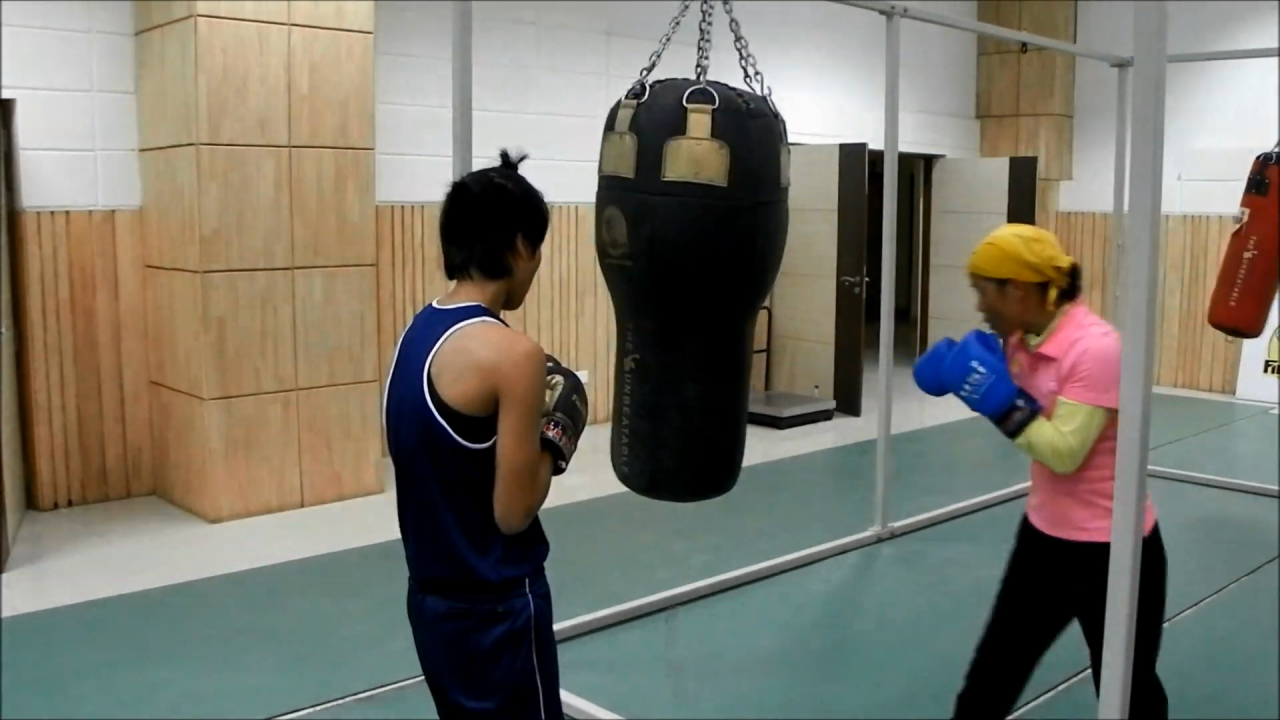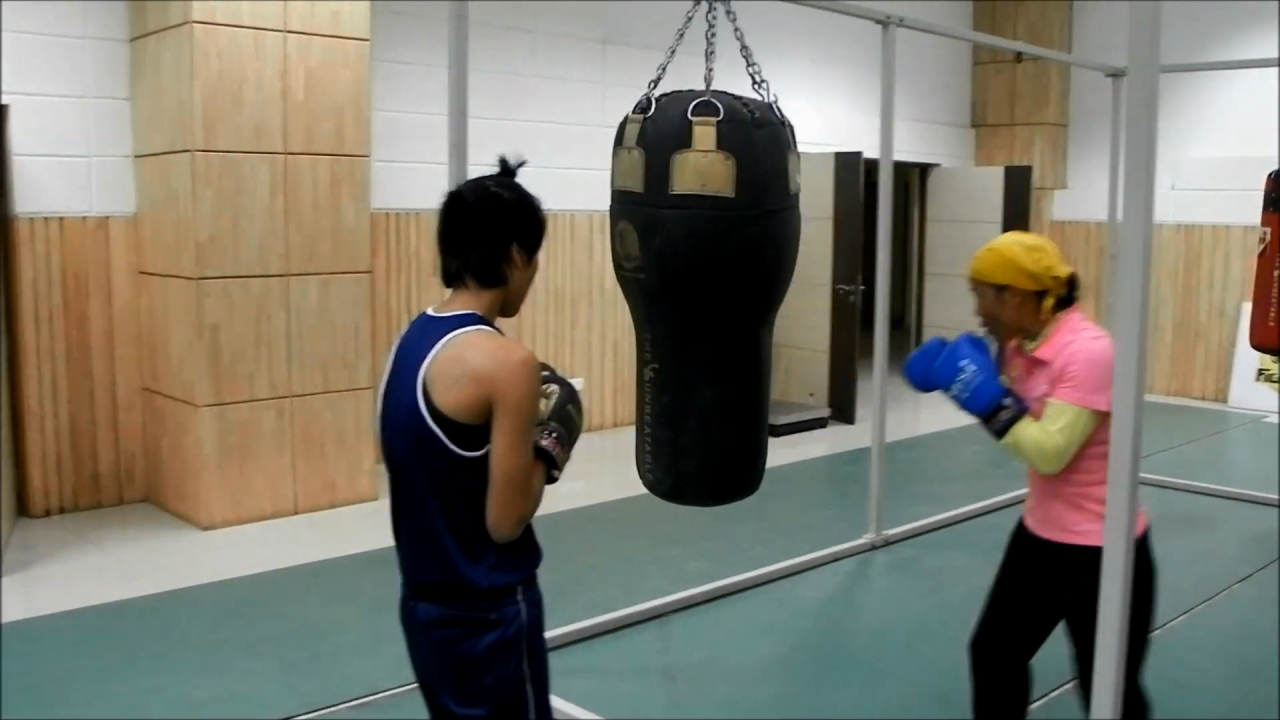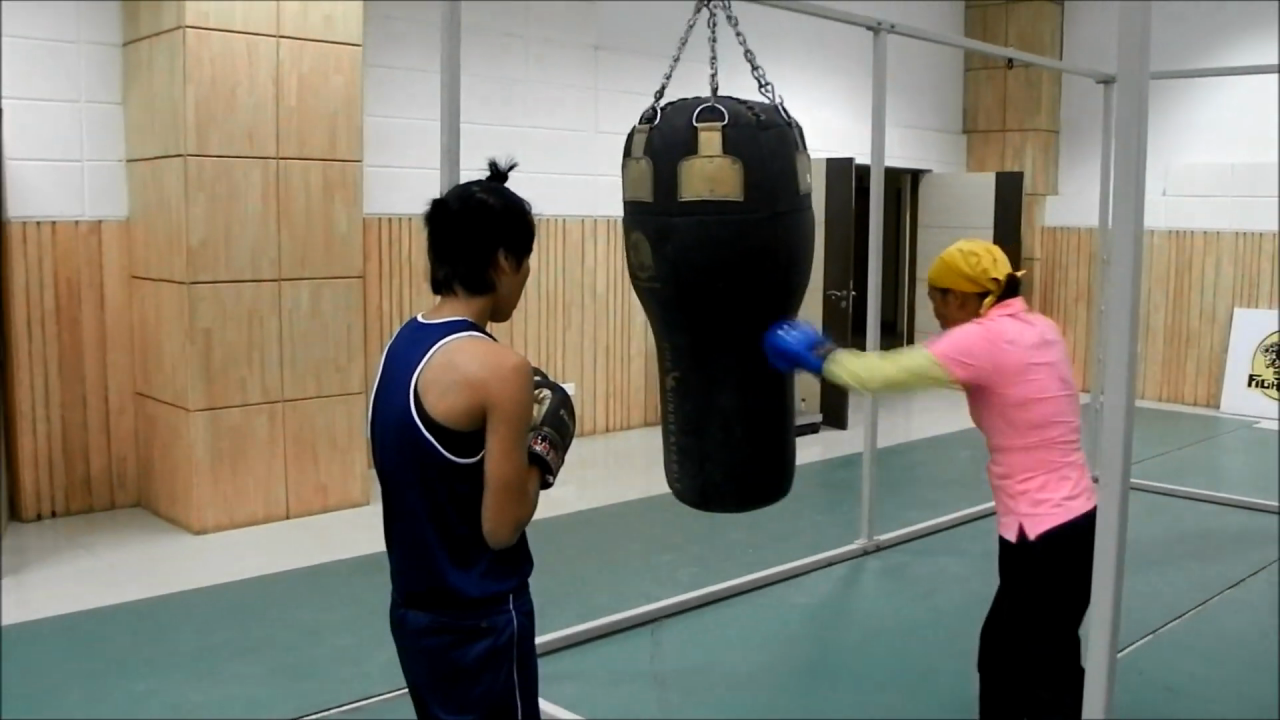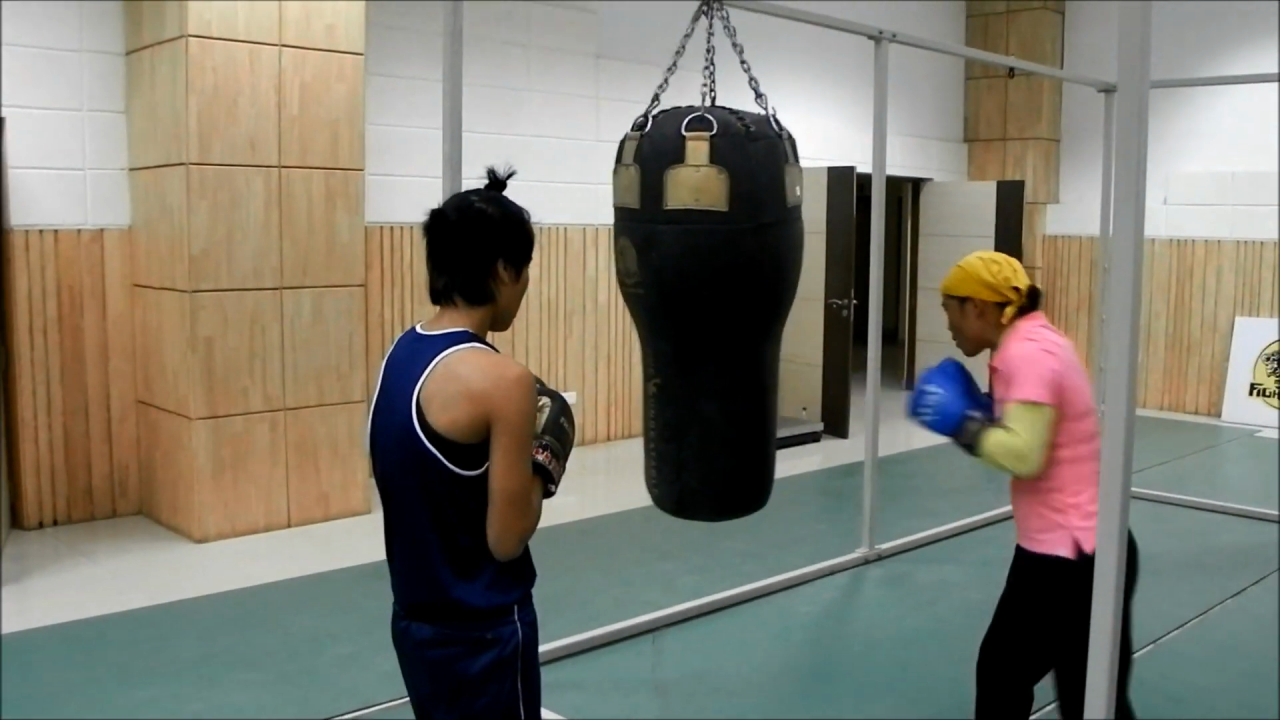
dt=0.3s
person 1, frame 1
left shoulder: (418, 331)
right shoulder: (511, 353)
right elbow: (513, 512)
right wrist: (557, 432)
left hip: (433, 595)
right hip: (495, 607)
person 1, frame 2
left shoulder: (413, 339)
right shoulder: (505, 362)
right elbow: (506, 520)
right wrist: (551, 443)
left hip: (426, 601)
right hip: (487, 614)
person 1, frame 3
left shoulder: (402, 345)
right shoulder: (499, 369)
right elbow: (502, 527)
right wrist: (544, 450)
left hip: (416, 608)
right hip: (478, 621)
person 1, frame 4
left shoulder: (399, 357)
right shoulder: (500, 380)
right elbow: (507, 539)
right wrist: (545, 460)
left hip: (417, 620)
right hip: (480, 634)
person 2, frame 1
left shoulder: (1095, 347)
right shoulder: (1020, 340)
left elbow: (1062, 452)
right elbow: (1020, 412)
left wrist: (998, 399)
right wrist: (958, 373)
left hip: (1111, 548)
right hip: (1045, 533)
right knee: (996, 660)
person 2, frame 2
left shoulder: (1087, 351)
right shoulder: (1024, 347)
left elbow: (1049, 453)
right elbow: (1020, 419)
left wrist: (987, 397)
right wrist: (955, 375)
left hip: (1099, 549)
right hip: (1041, 535)
right knee: (993, 652)
person 2, frame 3
left shoulder: (982, 339)
right shoulder: (1042, 330)
left elbow: (880, 374)
left wrist: (815, 353)
left hip: (1048, 537)
right hip: (1071, 522)
right knee: (1002, 657)
person 2, frame 4
left shoulder: (1033, 352)
right shoulder: (1021, 350)
left elbow: (1023, 458)
left wrist: (960, 418)
right wrist: (967, 404)
left hip: (1079, 556)
right hip: (1041, 551)
right knee: (999, 669)
